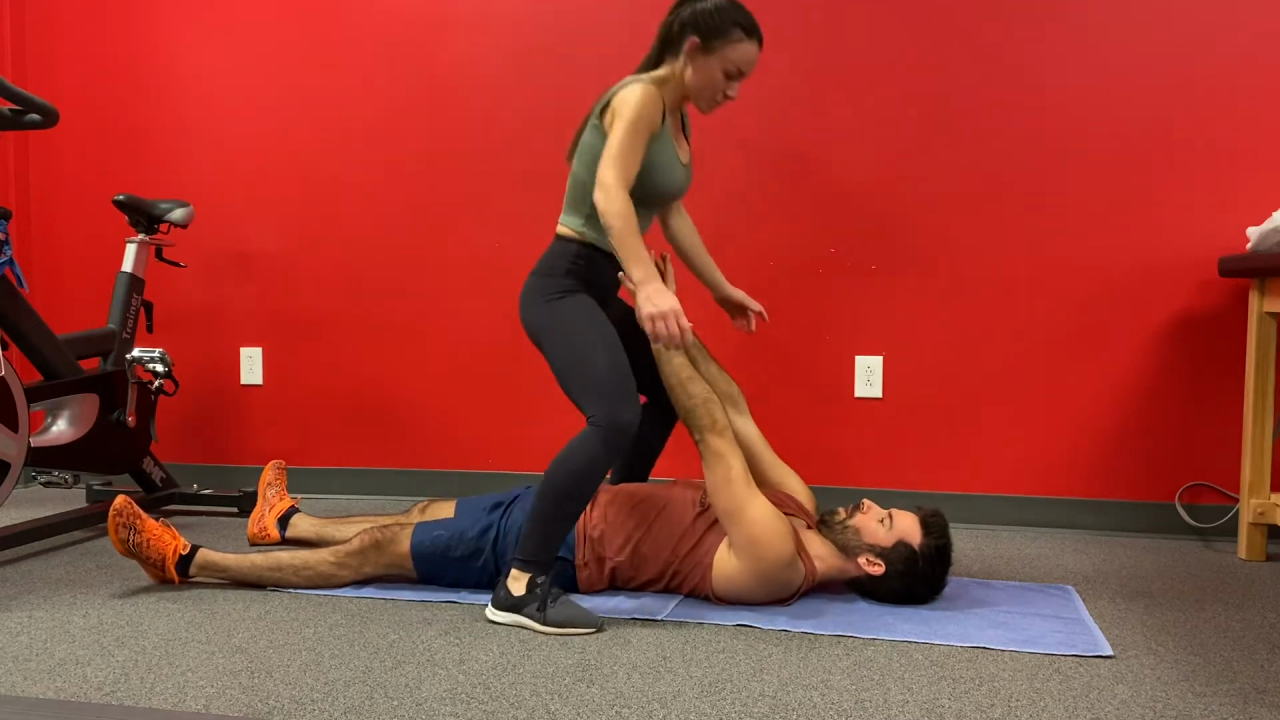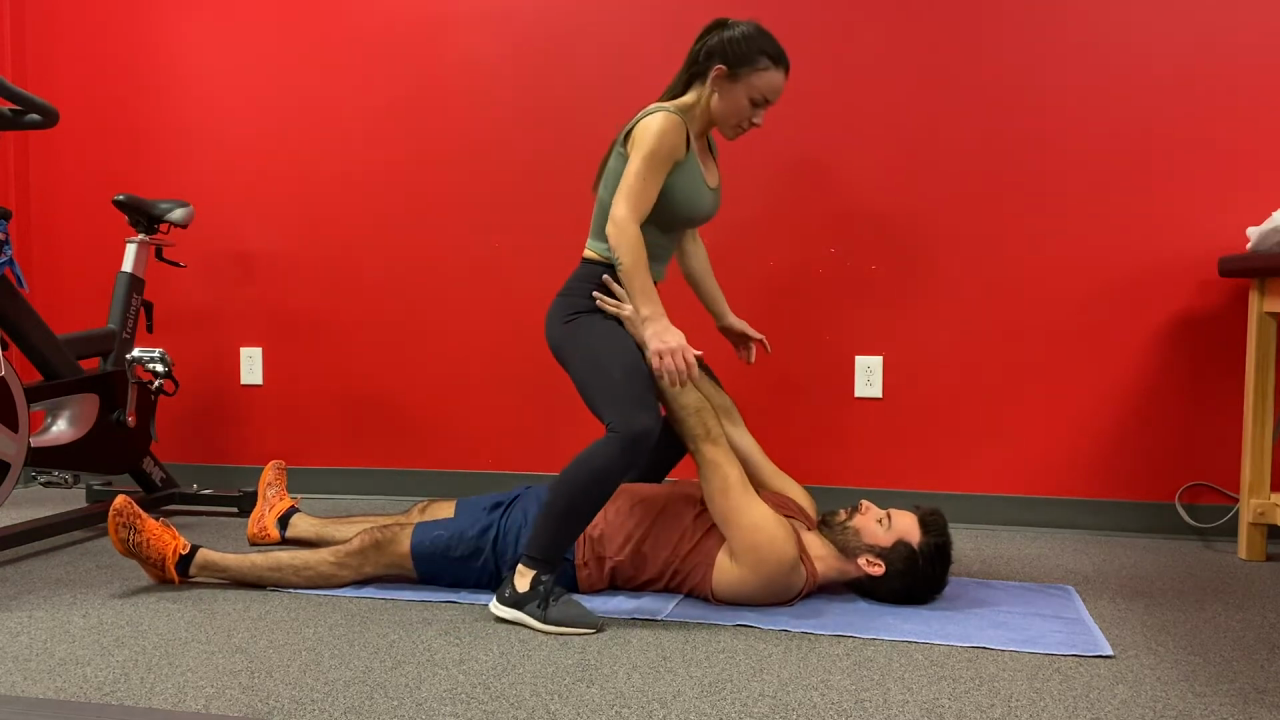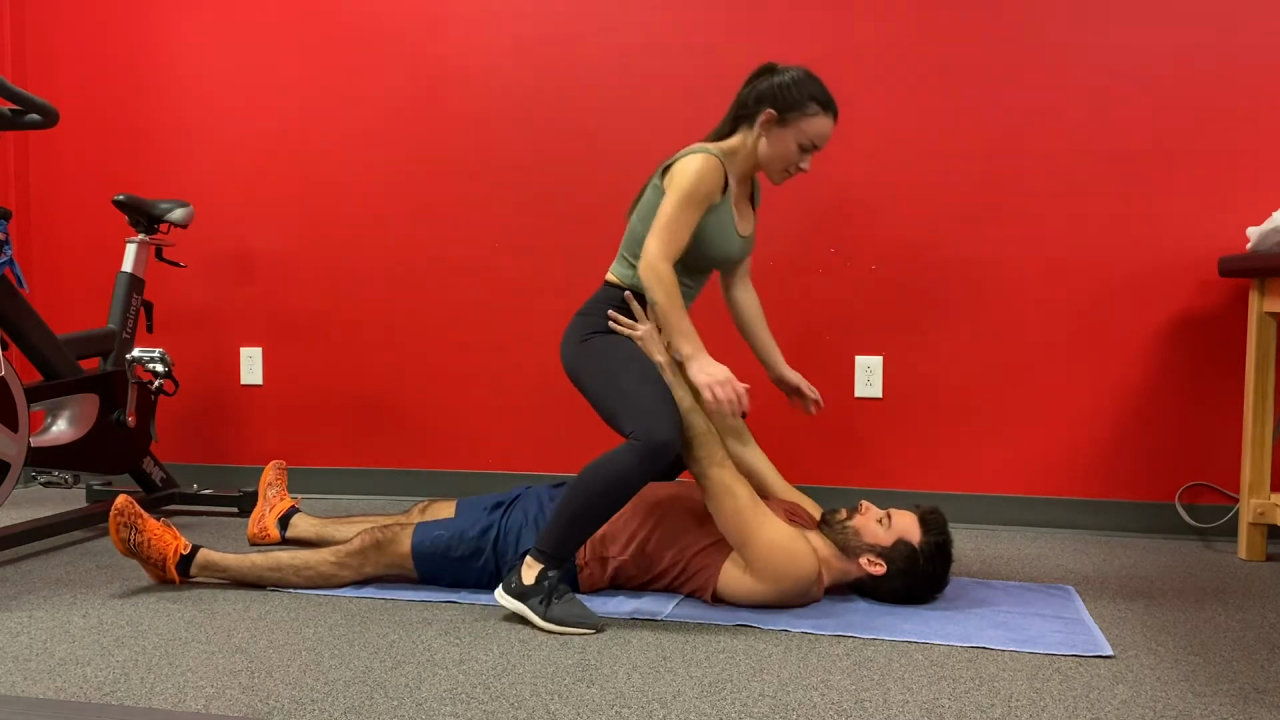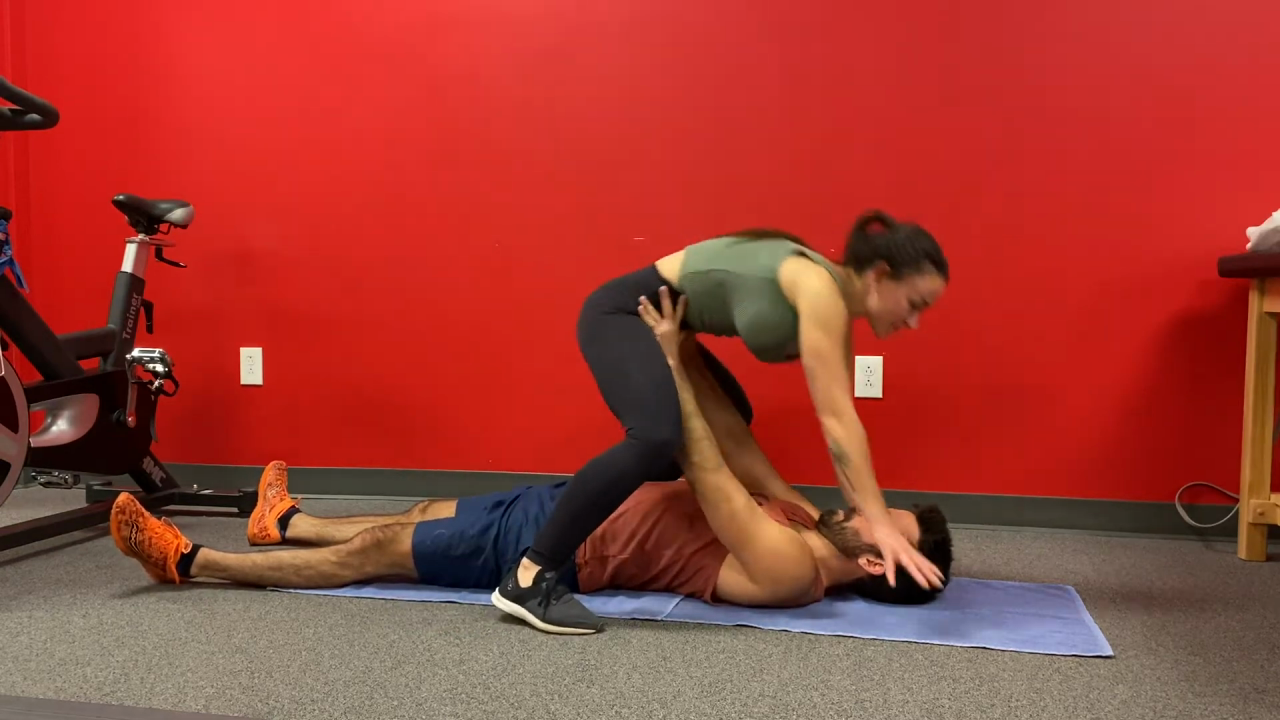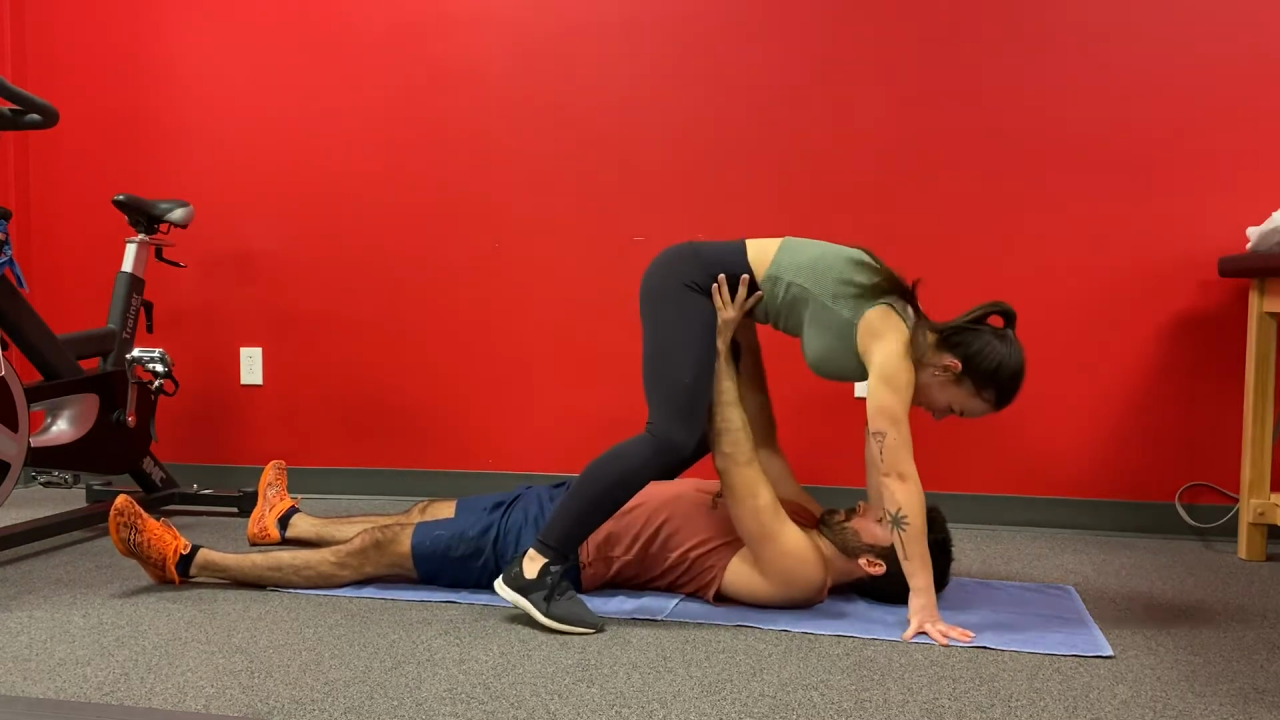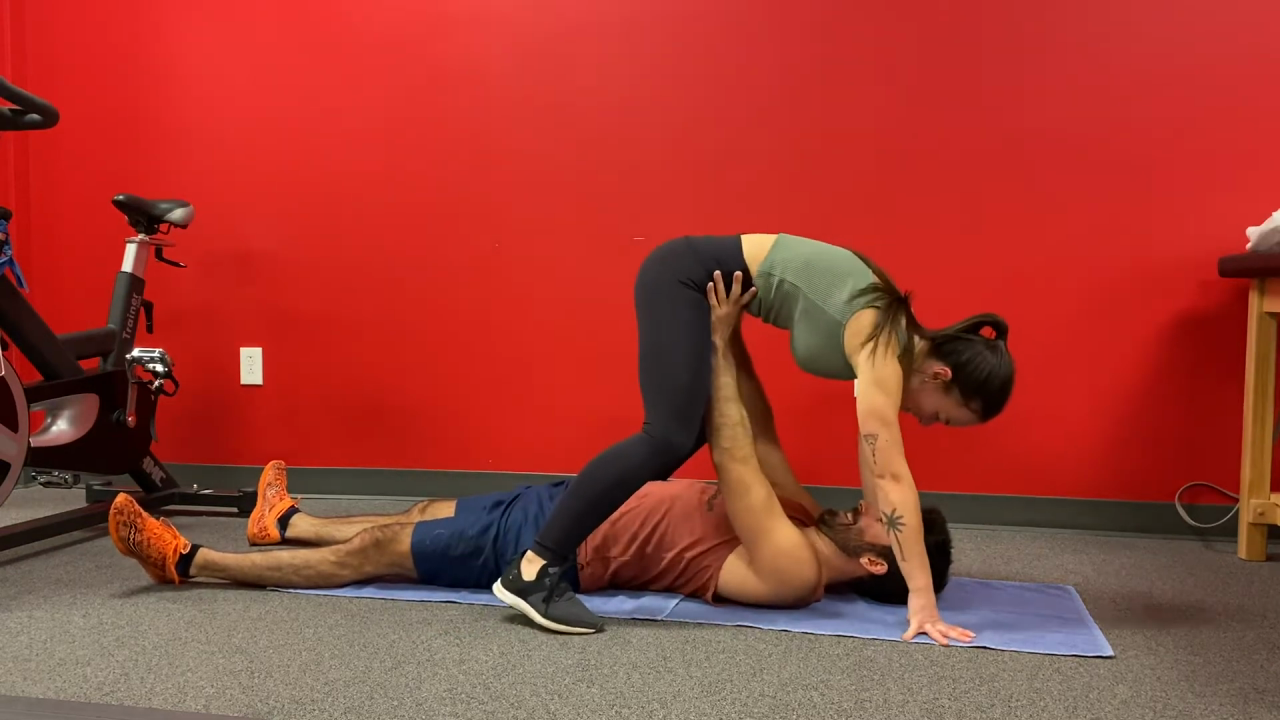
dt=0.4s
person 1, frame 1
left shoulder: (774, 560)
right shoulder: (799, 514)
left elbow: (712, 436)
right elbow: (735, 418)
left hip: (563, 546)
right hip: (576, 505)
left knee: (377, 555)
right knee: (422, 514)
left ankle: (190, 560)
right ankle: (283, 521)
person 1, frame 2
left shoulder: (781, 566)
right shoulder: (799, 518)
left elbow: (708, 446)
right elbow: (728, 426)
left hip: (564, 547)
left knee: (381, 551)
right knee: (423, 518)
left ankle: (187, 562)
right ankle: (284, 526)
person 1, frame 3
left shoulder: (792, 570)
right shoulder: (804, 520)
left elbow: (714, 474)
right elbow: (735, 445)
left wrist: (660, 364)
right wrist: (671, 348)
left hip: (564, 547)
left knee: (379, 553)
right knee: (421, 516)
left ankle: (188, 561)
right ankle: (284, 522)
person 1, frame 4
left shoulder: (791, 573)
right shoulder: (804, 524)
left elbow: (707, 479)
right elbow: (733, 449)
left wrist: (668, 363)
right wrist: (682, 350)
left hip: (563, 547)
left knee: (378, 553)
right knee: (422, 515)
left ankle: (188, 560)
right ankle: (284, 522)
person 1, frame 5
left shoulder: (798, 573)
right shoulder: (806, 524)
left elbow: (736, 471)
right elbow: (757, 450)
left wrist: (717, 350)
right wrist: (741, 341)
left knee: (377, 552)
right knee: (423, 514)
left ankle: (189, 559)
right ankle: (285, 520)
person 1, frame 6
left shoulder: (792, 574)
right shoulder: (804, 522)
left elbow: (733, 460)
right elbow: (751, 447)
left wrist: (717, 342)
right wrist: (732, 336)
left knee: (377, 555)
right knee: (422, 515)
left ankle: (188, 559)
right ankle: (284, 522)
person 2, frame 1
left shoulder: (676, 116)
right shoulder: (640, 97)
left elbow: (672, 214)
right elbow: (609, 195)
left wrist: (720, 288)
right wrist: (648, 286)
left hip: (601, 288)
right hip: (564, 285)
left knee: (674, 389)
right knee: (614, 420)
right ankle: (519, 587)
person 2, frame 2
left shoulder: (702, 140)
right shoulder: (663, 125)
left elbow: (685, 237)
right elbow: (622, 224)
left wrist: (724, 317)
right wrist: (655, 322)
left hip: (627, 309)
right hip: (592, 305)
right knee: (636, 428)
right ankle: (525, 584)
person 2, frame 3
left shoulder: (748, 188)
right shoulder: (703, 167)
left elbow: (739, 286)
right elbow: (653, 267)
left wrist: (780, 370)
right wrist: (696, 360)
right hip: (602, 329)
left knee: (725, 413)
right knee: (657, 437)
right ankle: (530, 576)
person 2, frame 4
left shoulder: (834, 306)
right shoulder: (820, 289)
left elbow: (841, 423)
right elbow: (836, 418)
left wrist: (865, 515)
right wrist: (879, 525)
right hip: (624, 312)
right knee: (657, 439)
right ankle: (530, 577)
person 2, frame 5
left shoulder: (910, 337)
right shoulder: (893, 344)
left elbow: (882, 462)
right elbow: (899, 475)
right wrist: (922, 599)
left hip: (718, 288)
right hip: (692, 279)
left knee: (709, 428)
right knee: (672, 437)
left ankle: (599, 521)
right ankle: (535, 569)
person 2, frame 6
left shoulder: (901, 341)
right shoulder: (881, 345)
left elbow: (875, 461)
right elbow: (891, 475)
right wrist: (921, 599)
left hip: (712, 282)
right hip: (686, 274)
left knee: (708, 419)
right knee: (670, 435)
left ankle: (607, 519)
right ankle: (532, 572)
